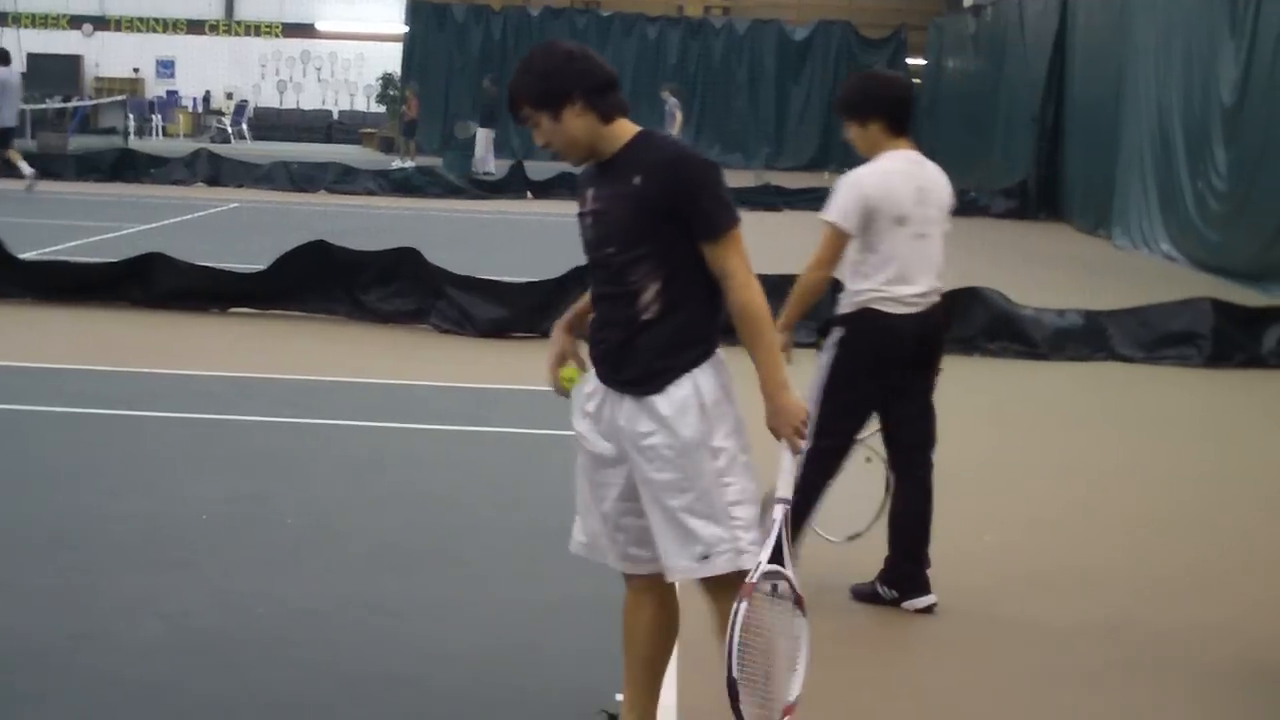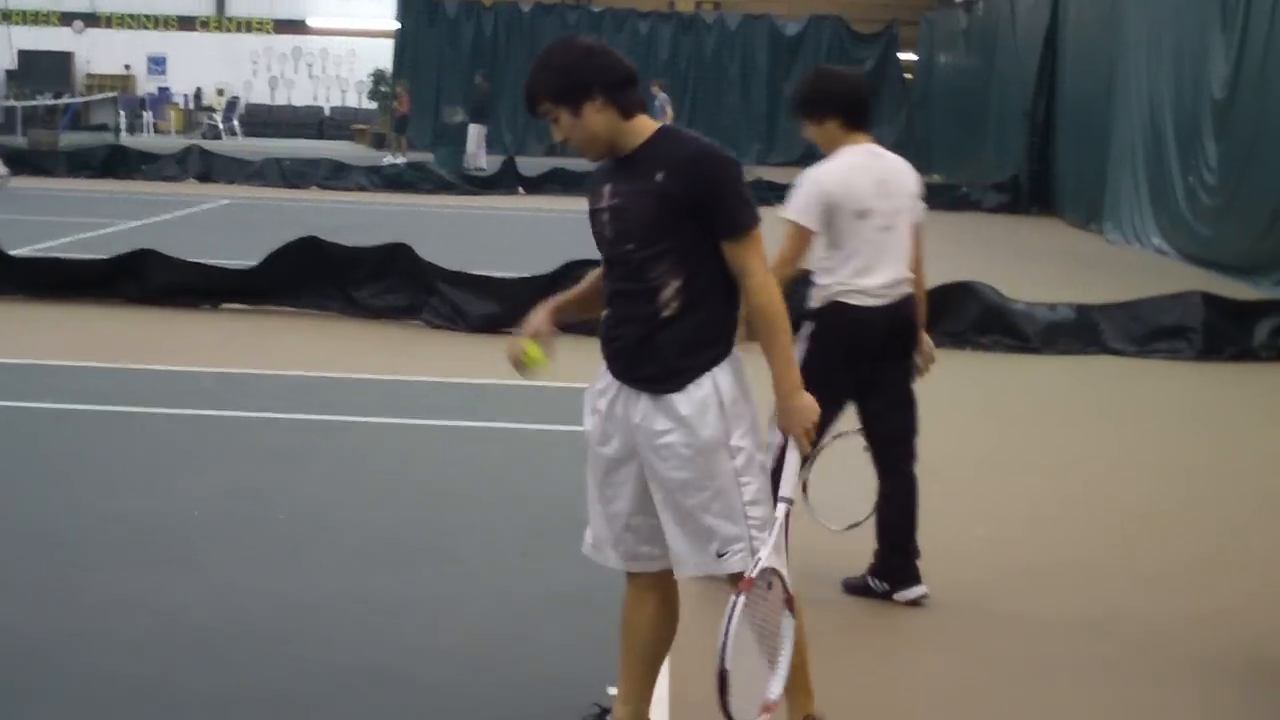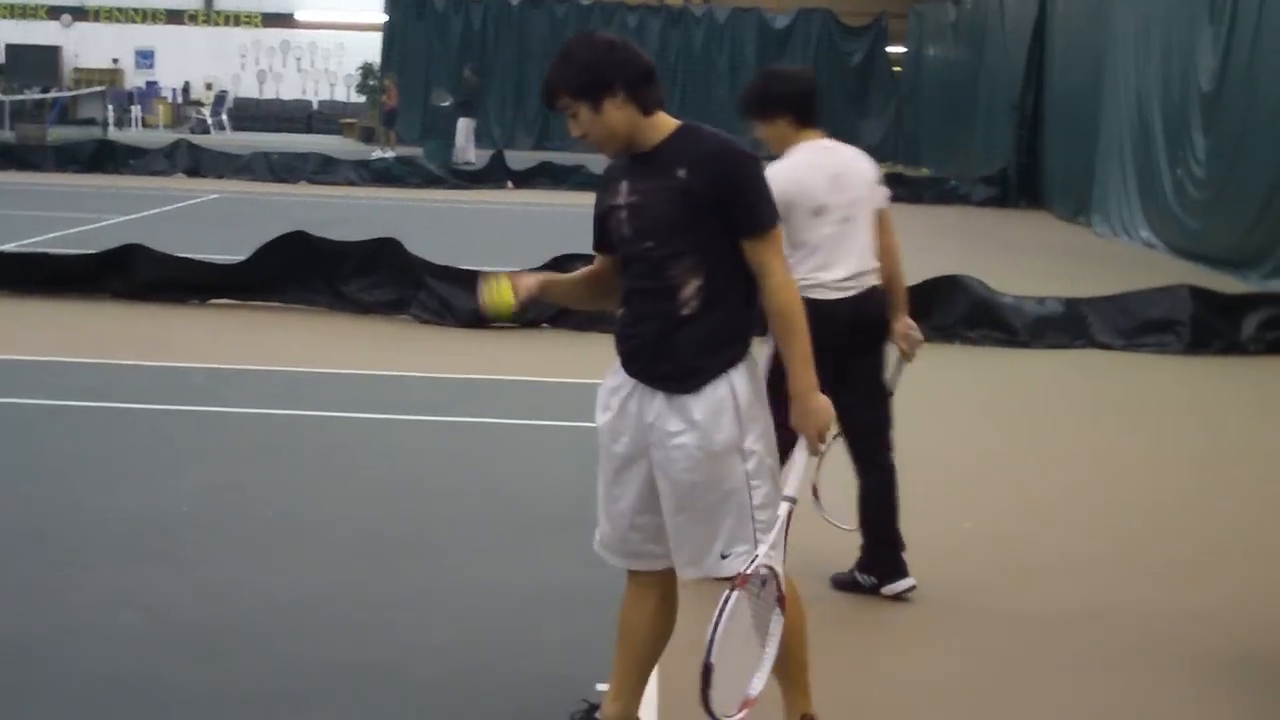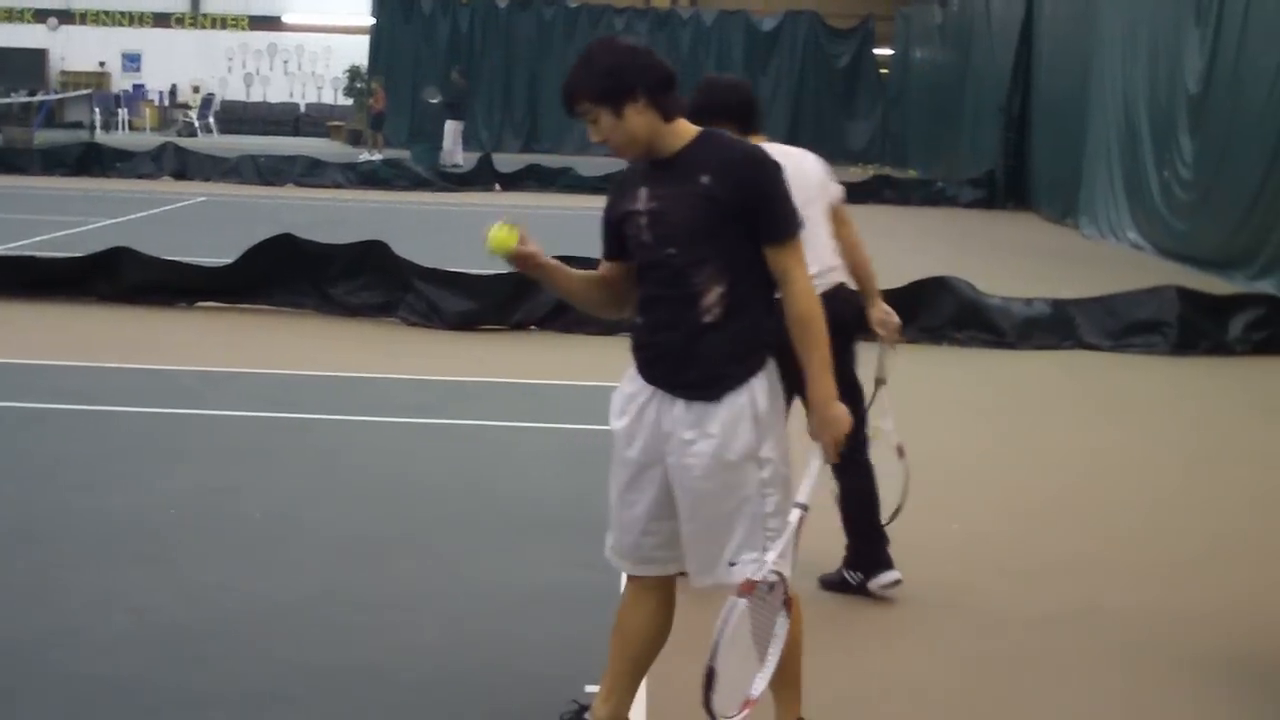
dt=0.1s
person 1, frame 1
left shoulder: (677, 167)
right shoulder: (592, 184)
left elbow: (736, 280)
left wrist: (777, 389)
right wrist: (570, 325)
left hip: (682, 397)
right hip: (607, 397)
left knee: (726, 571)
right knee: (642, 570)
person 1, frame 2
left shoulder: (699, 164)
right shoulder: (604, 181)
left elbow: (755, 279)
left wrist: (790, 390)
right wrist: (555, 309)
left hip: (697, 395)
right hip: (619, 394)
left knee: (742, 564)
right knee: (645, 568)
person 1, frame 3
left shoulder: (720, 161)
right shoulder: (616, 181)
left elbow: (774, 278)
left wrist: (805, 389)
right wrist: (545, 283)
left hip: (714, 394)
right hip: (633, 391)
left knee: (757, 568)
right knee: (645, 563)
person 1, frame 4
left shoulder: (743, 168)
right shoulder: (628, 187)
left elbow: (796, 286)
right elbow: (618, 293)
left wrist: (824, 397)
right wrist: (547, 270)
left hip: (731, 403)
right hip: (649, 398)
right knee: (648, 568)
person 2, frame 1
left shoulder: (861, 182)
right shoulder: (937, 180)
left elbow: (822, 268)
right elbow: (919, 260)
left wrist: (783, 325)
left hip: (869, 327)
right hip: (925, 324)
left knee: (821, 446)
right knee: (911, 455)
right ankle: (908, 580)
person 2, frame 2
left shoulder: (819, 180)
right shoulder: (905, 173)
left elbow: (785, 265)
right elbow: (915, 264)
right wrist: (921, 329)
left hip: (843, 321)
right hip: (896, 316)
right knee: (894, 449)
right ankle: (898, 573)
person 2, frame 3
left shoulder: (778, 177)
right shoulder: (861, 163)
right elbow: (886, 249)
right wrist: (899, 315)
left hip: (813, 315)
right hip: (866, 306)
left knee: (772, 433)
right knee: (871, 442)
right ankle: (884, 565)
person 2, frame 4
right shoulder: (809, 163)
right elbow: (849, 239)
right wrist: (873, 302)
right hip: (834, 306)
right knee: (846, 440)
right ankle: (871, 563)
